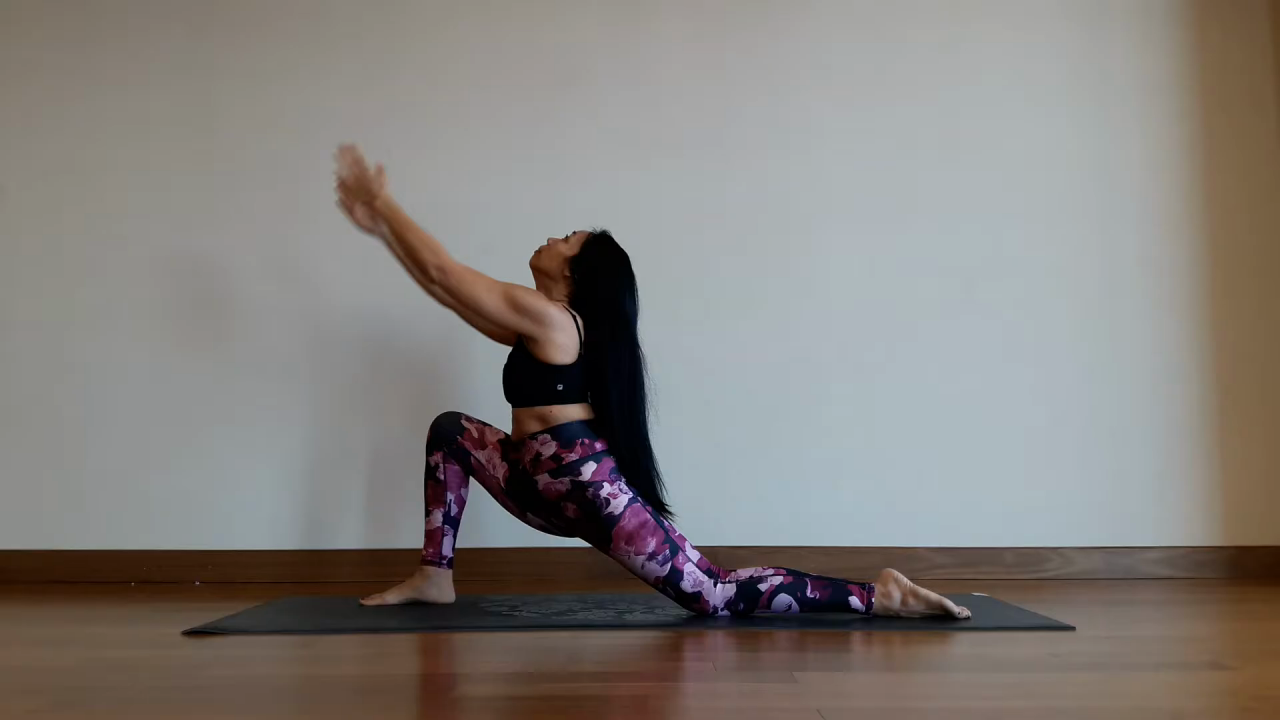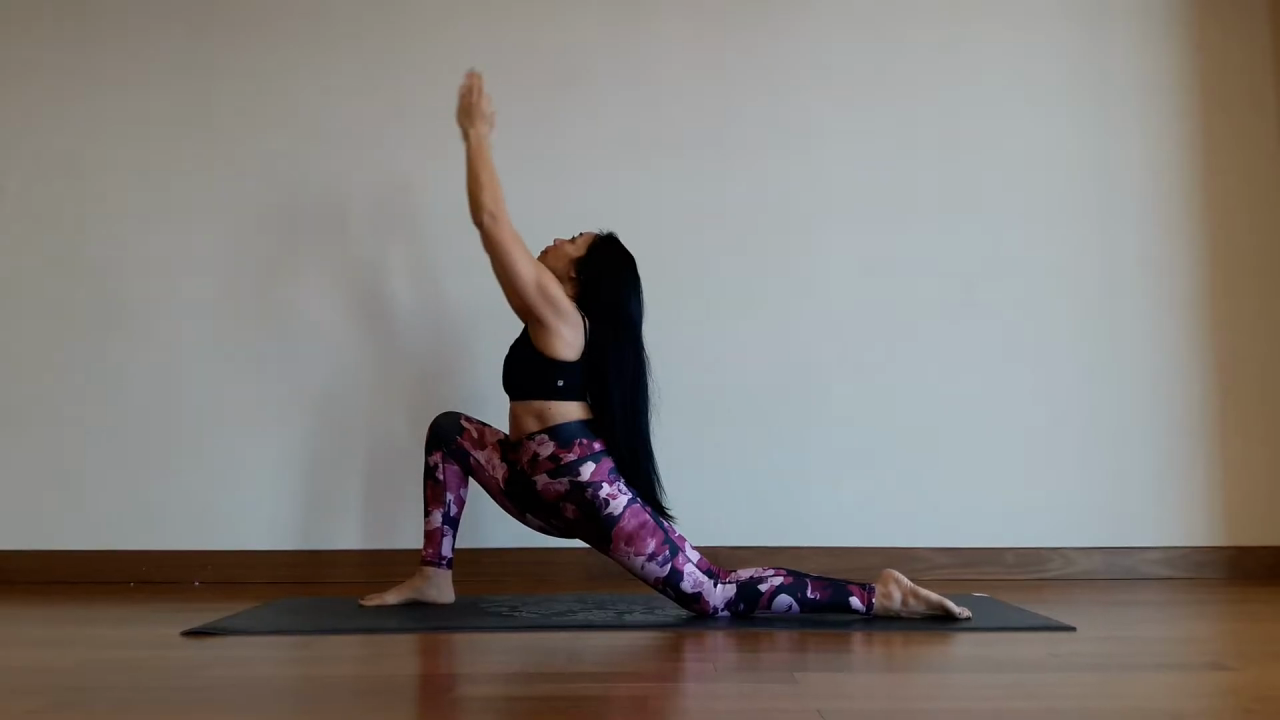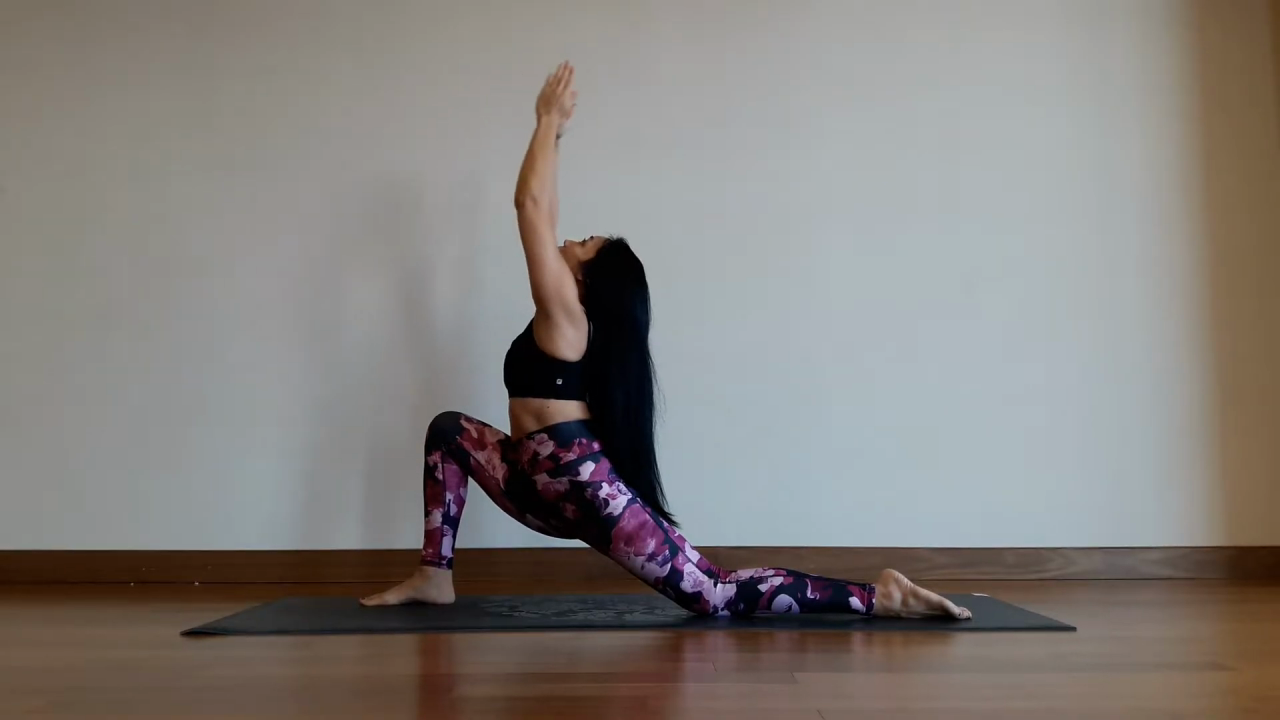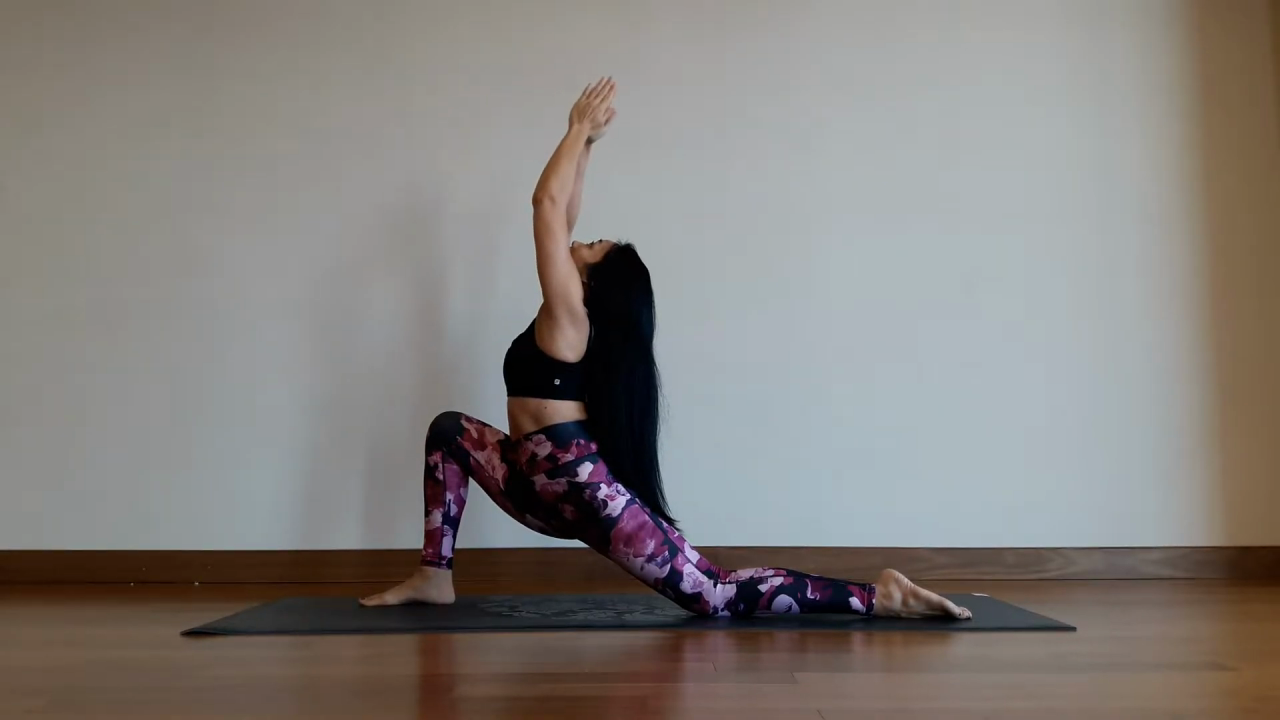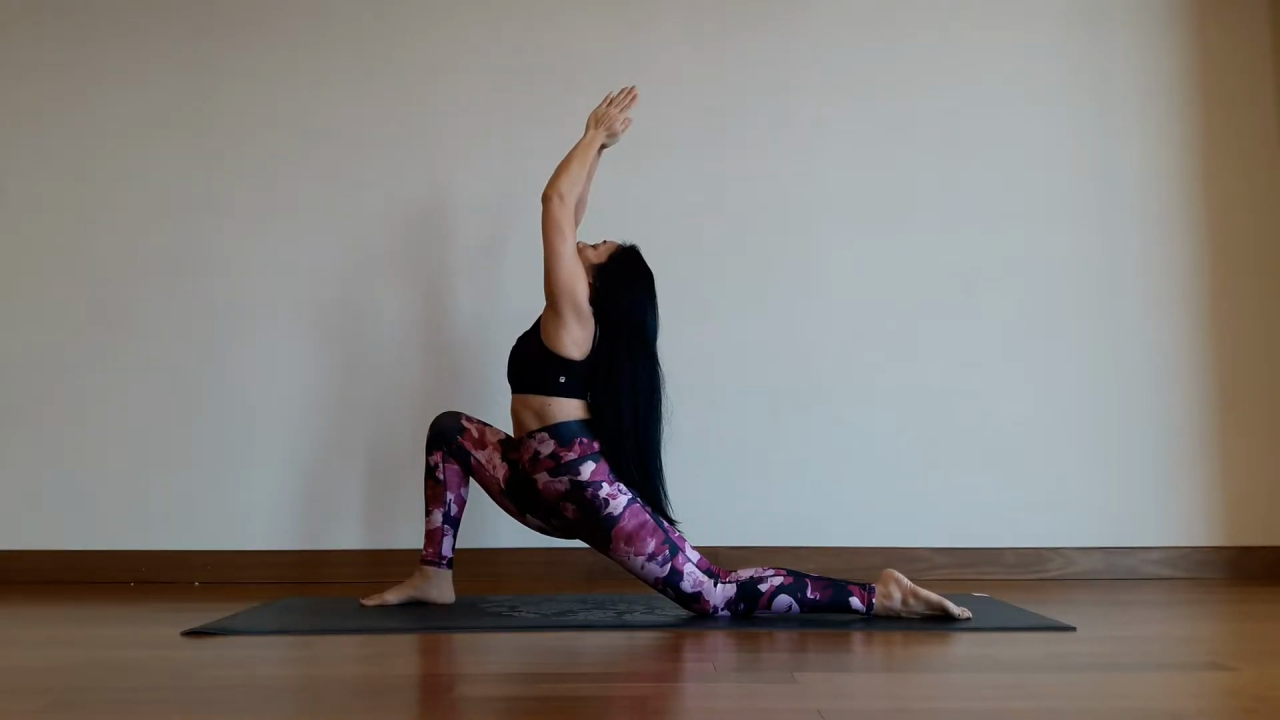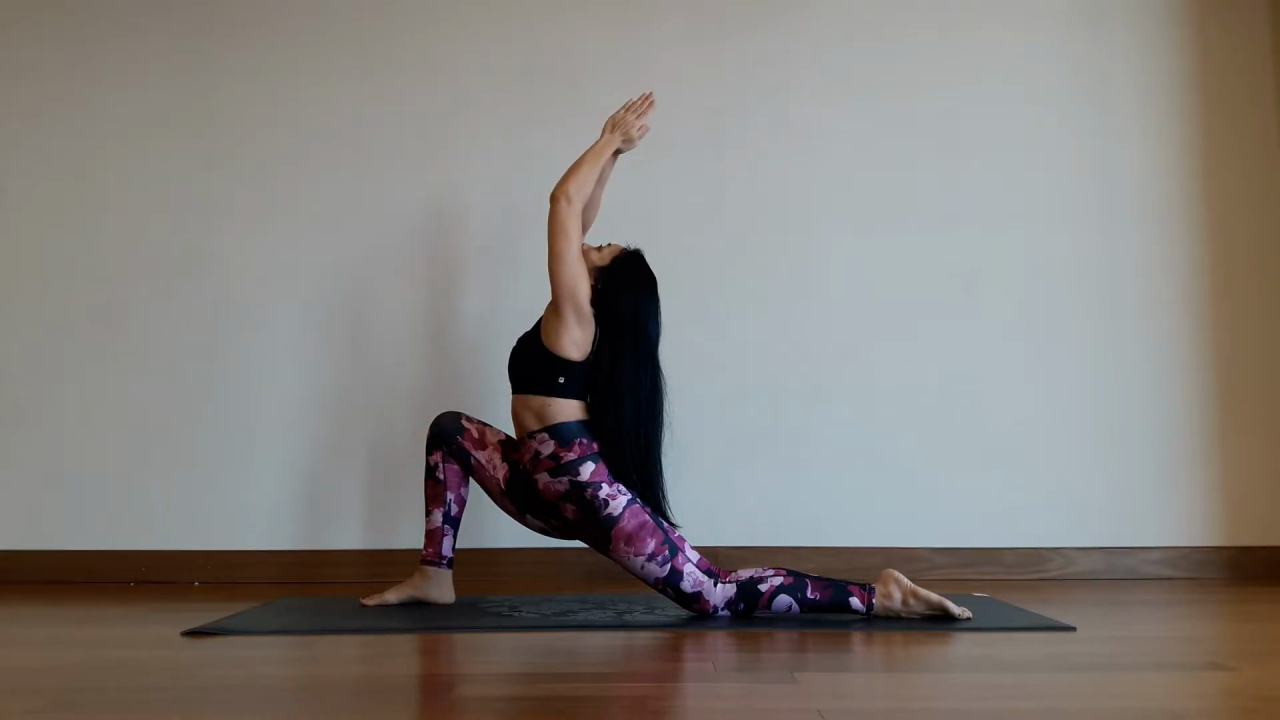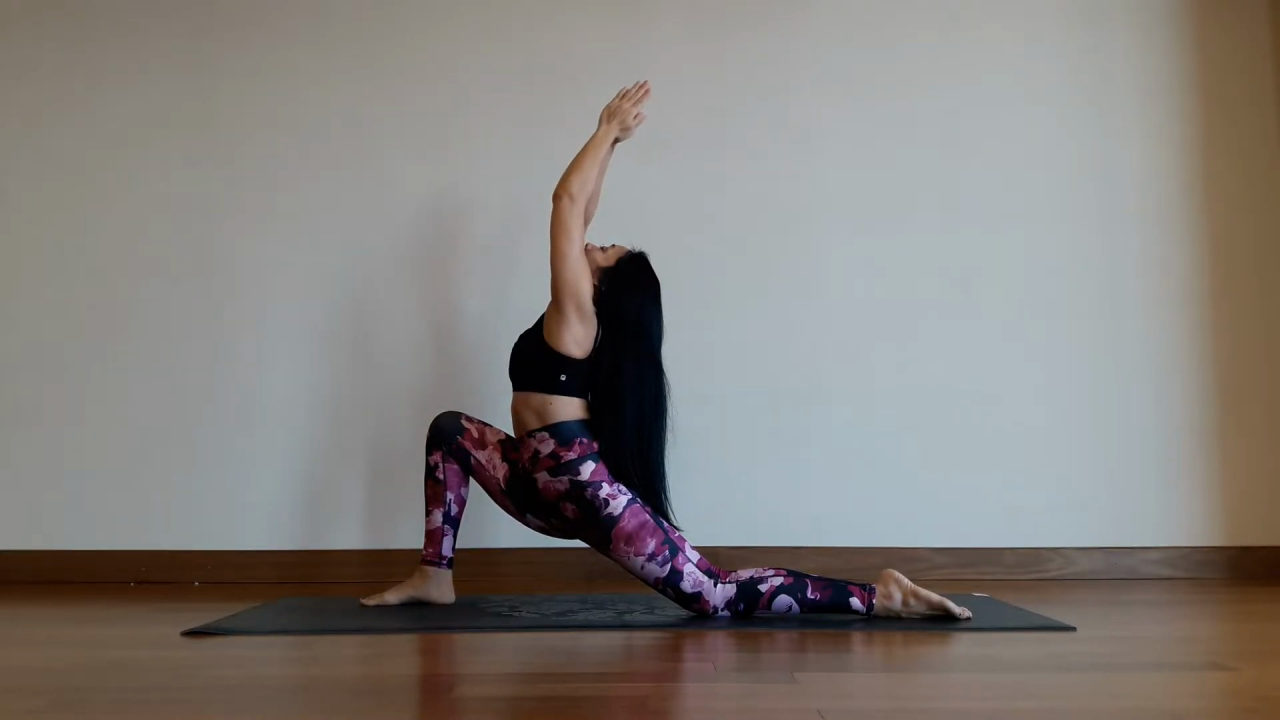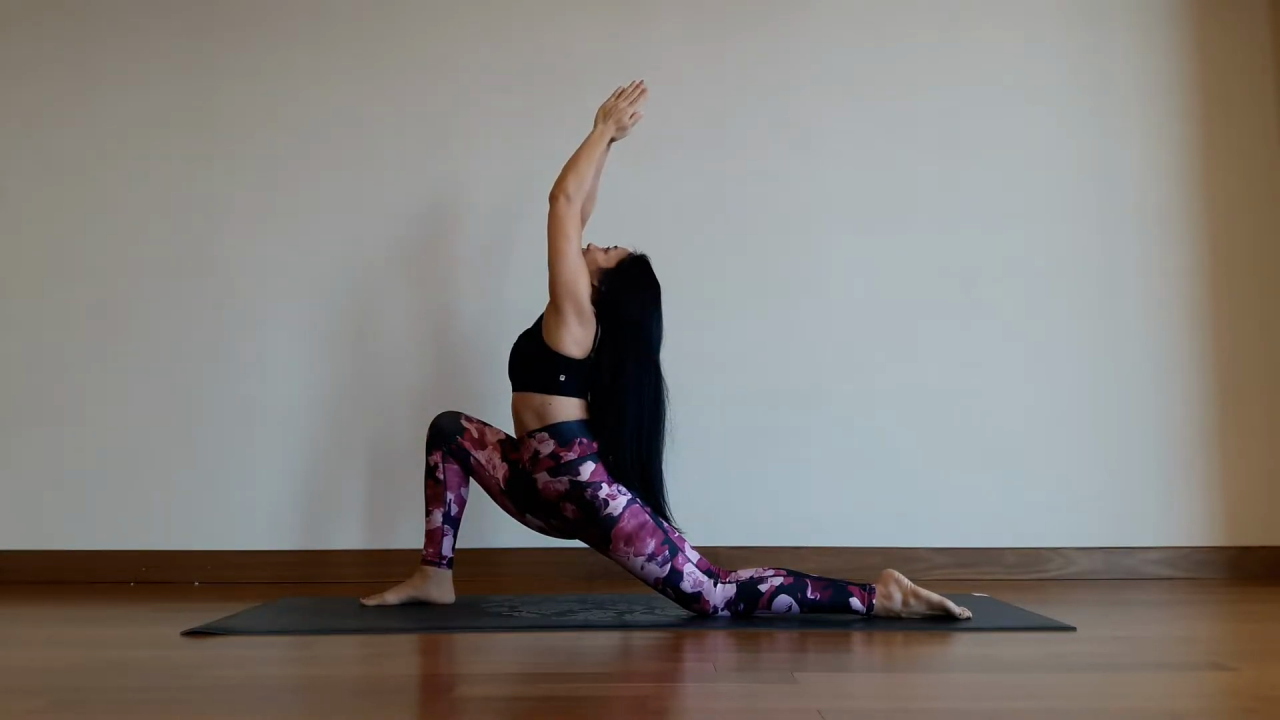
dt=0.5s
person 1, frame 1
left shoulder: (545, 315)
right shoulder: (535, 324)
left elbow: (441, 270)
right elbow: (446, 284)
left wrist: (380, 200)
right wrist: (383, 226)
left hip: (587, 484)
right hip: (555, 485)
left knee: (713, 593)
right knee: (450, 430)
left ankle: (879, 595)
right ankle: (433, 578)
person 1, frame 2
left shoulder: (555, 309)
right shoulder: (549, 317)
left elbow: (491, 219)
right elbow: (495, 229)
left wrist: (477, 134)
right wrist: (475, 138)
left hip: (584, 484)
right hip: (551, 485)
left knee: (713, 594)
right knee: (449, 430)
left ankle: (880, 597)
right ankle: (434, 577)
person 1, frame 3
left shoulder: (565, 311)
right shoulder: (565, 317)
left elbow: (529, 204)
right elbow: (540, 216)
left wrist: (549, 124)
right wrist: (550, 131)
left hip: (581, 483)
right hip: (550, 484)
left knee: (712, 593)
right knee: (448, 429)
left ankle: (879, 596)
right ankle: (435, 576)
person 1, frame 4
left shoulder: (568, 311)
right shoulder: (571, 318)
left elbow: (546, 204)
right elbow: (560, 217)
left wrist: (579, 132)
right wrist: (584, 141)
left hip: (582, 485)
right hip: (549, 487)
left knee: (712, 592)
right knee: (449, 430)
left ankle: (879, 597)
right ankle: (434, 576)
person 1, frame 5
left shoulder: (573, 311)
right shoulder: (574, 318)
left elbow: (555, 201)
right elbow: (567, 217)
left wrist: (596, 136)
right wrist: (597, 143)
left hip: (582, 483)
right hip: (550, 486)
left knee: (712, 593)
right knee: (449, 430)
left ankle: (879, 597)
right ankle: (435, 576)
person 1, frame 6
left shoulder: (573, 312)
right shoulder: (581, 317)
left elbow: (564, 202)
right elbow: (576, 218)
left wrist: (611, 141)
right wrist: (611, 148)
left hip: (583, 485)
right hip: (550, 486)
left knee: (712, 593)
right knee: (449, 430)
left ankle: (878, 595)
right ankle: (435, 575)
person 1, frame 7
left shoulder: (576, 311)
right shoulder: (580, 318)
left elbow: (566, 201)
right elbow: (577, 214)
left wrist: (608, 132)
right wrist: (609, 138)
left hip: (581, 484)
right hip: (548, 485)
left knee: (712, 593)
right knee: (449, 429)
left ankle: (879, 597)
right ankle: (434, 576)
person 1, frame 8
left shoulder: (574, 310)
right shoulder: (580, 317)
left elbow: (563, 201)
right elbow: (574, 213)
left wrist: (604, 130)
right wrist: (605, 136)
left hip: (582, 486)
right hip: (548, 486)
left knee: (712, 592)
right knee: (449, 430)
left ankle: (878, 597)
right ankle: (435, 576)
